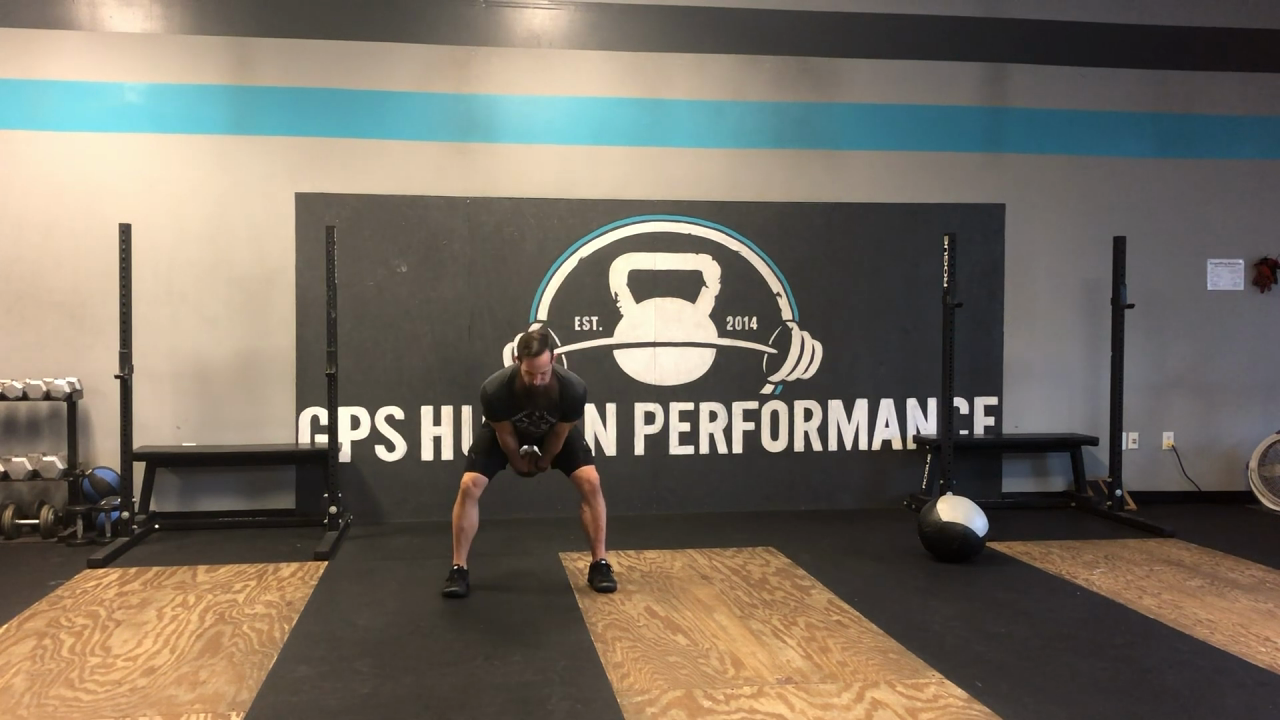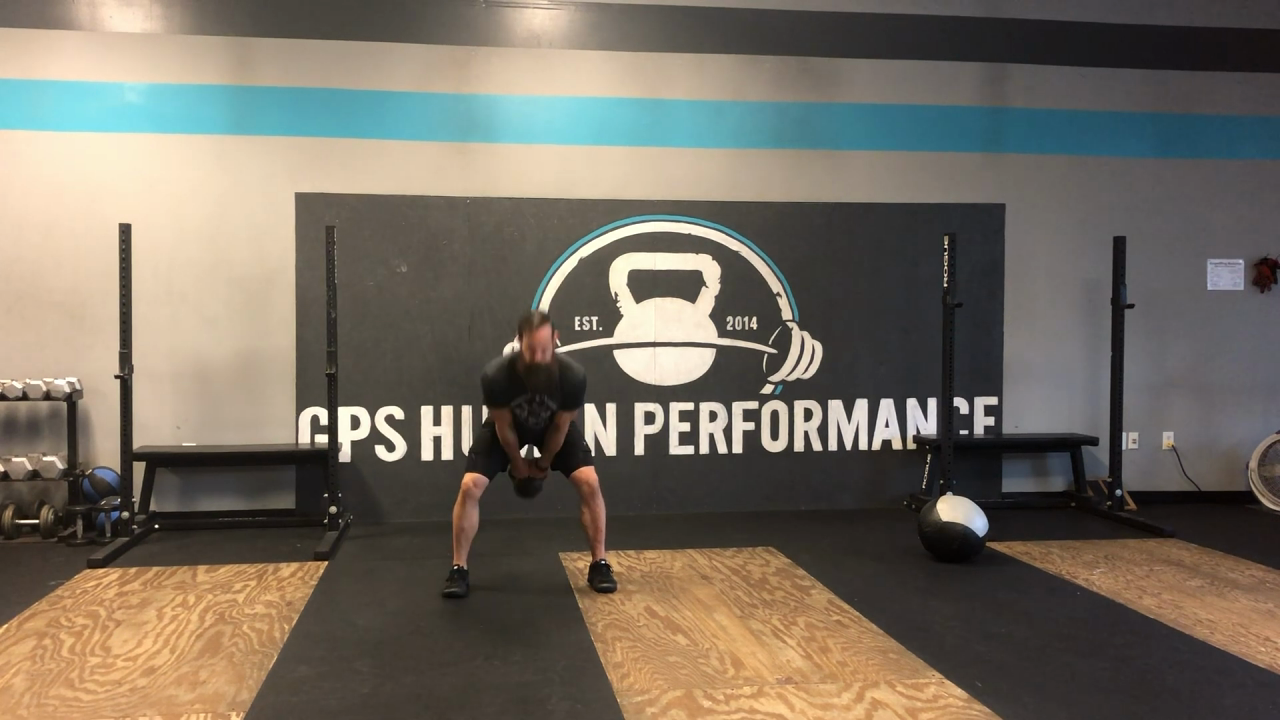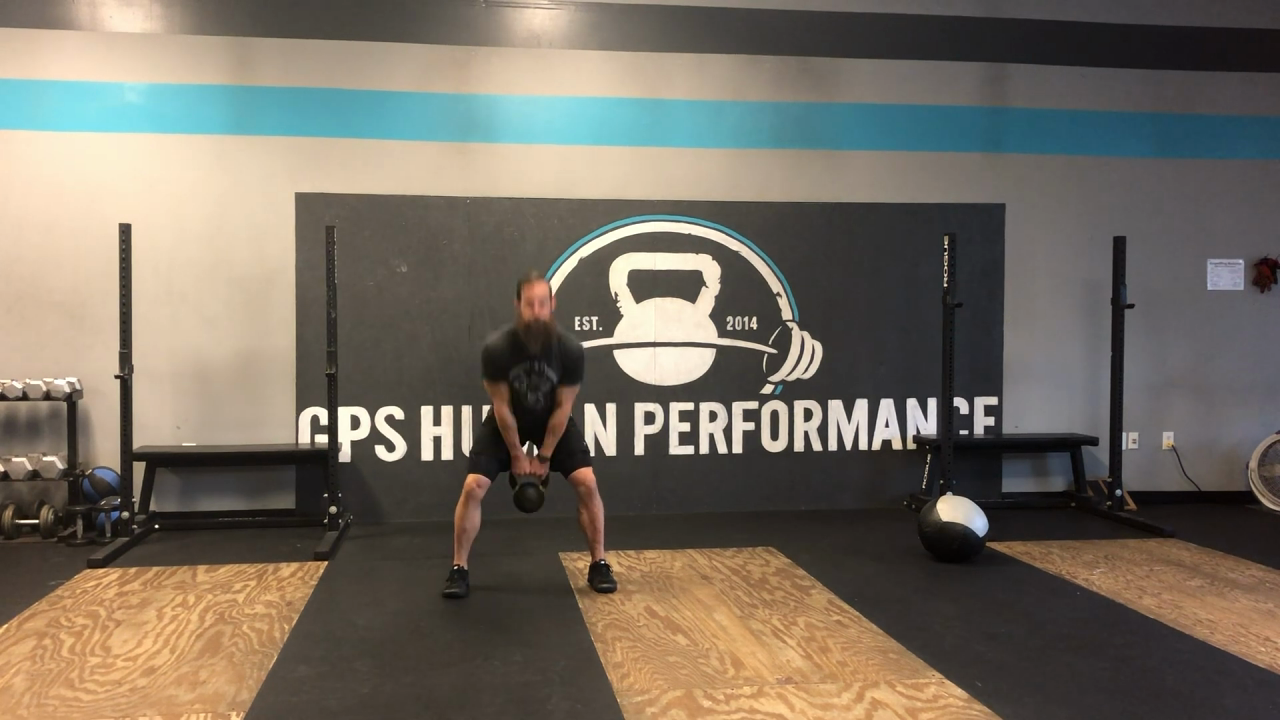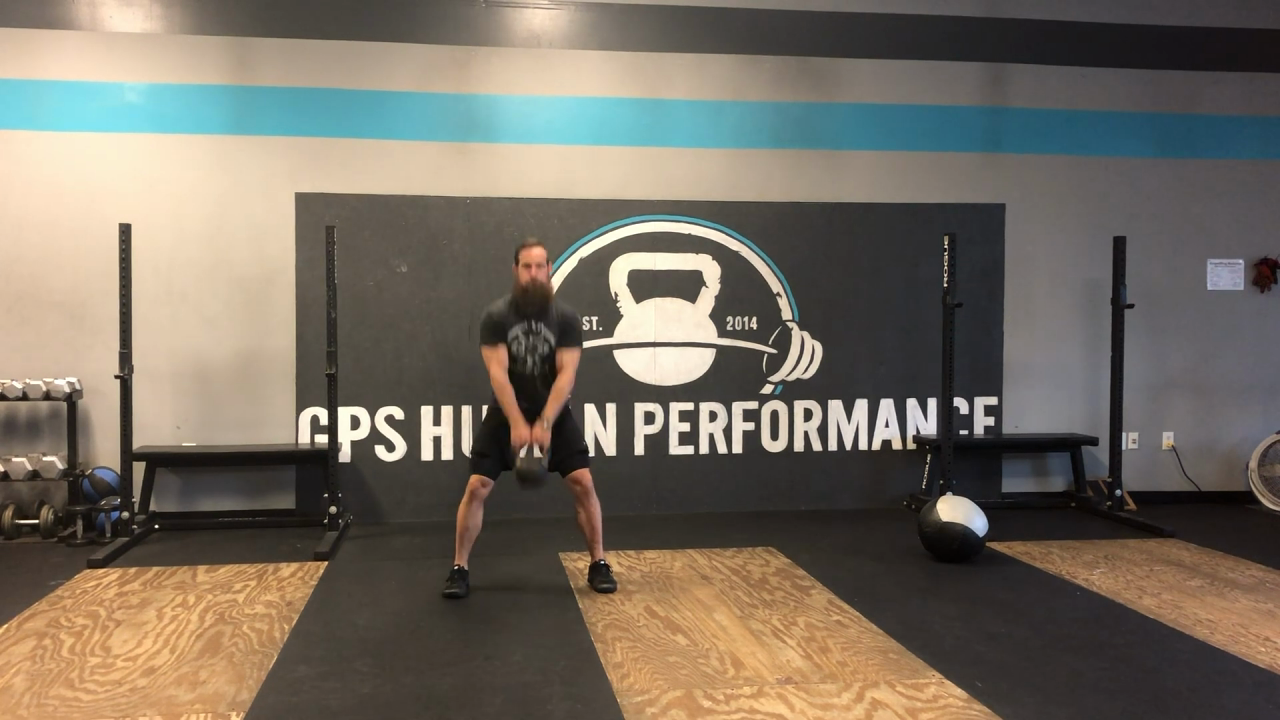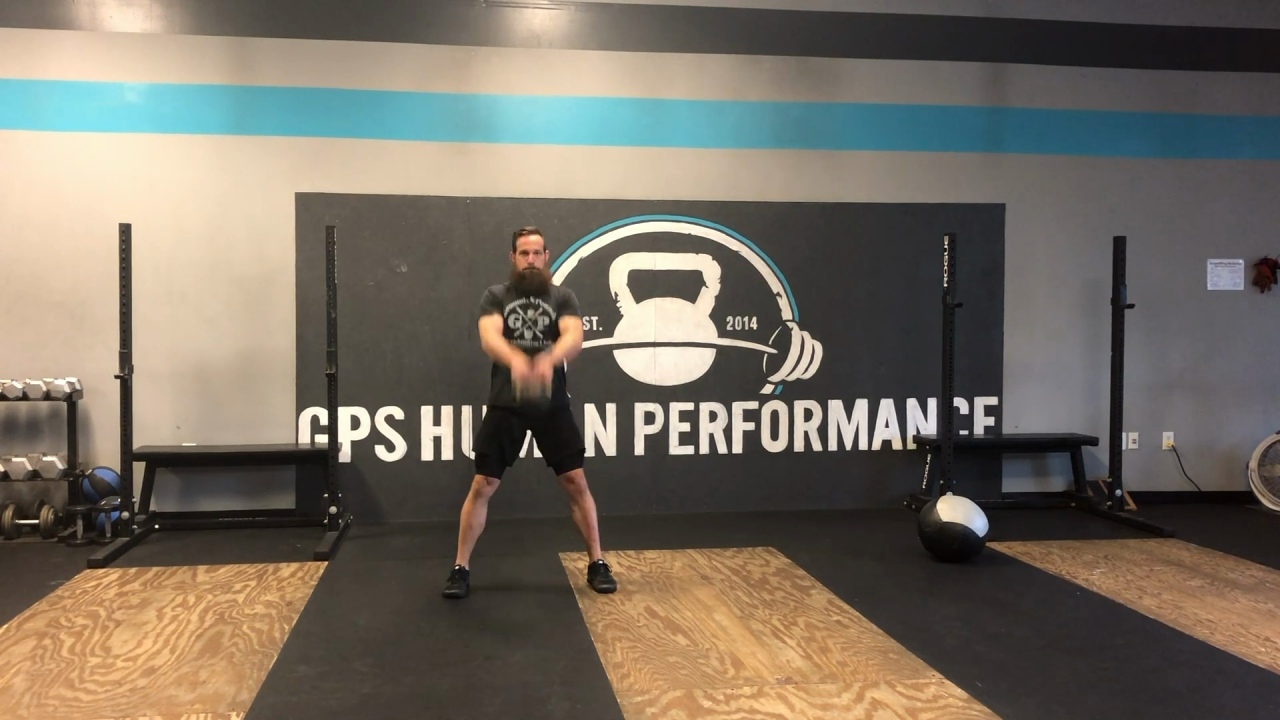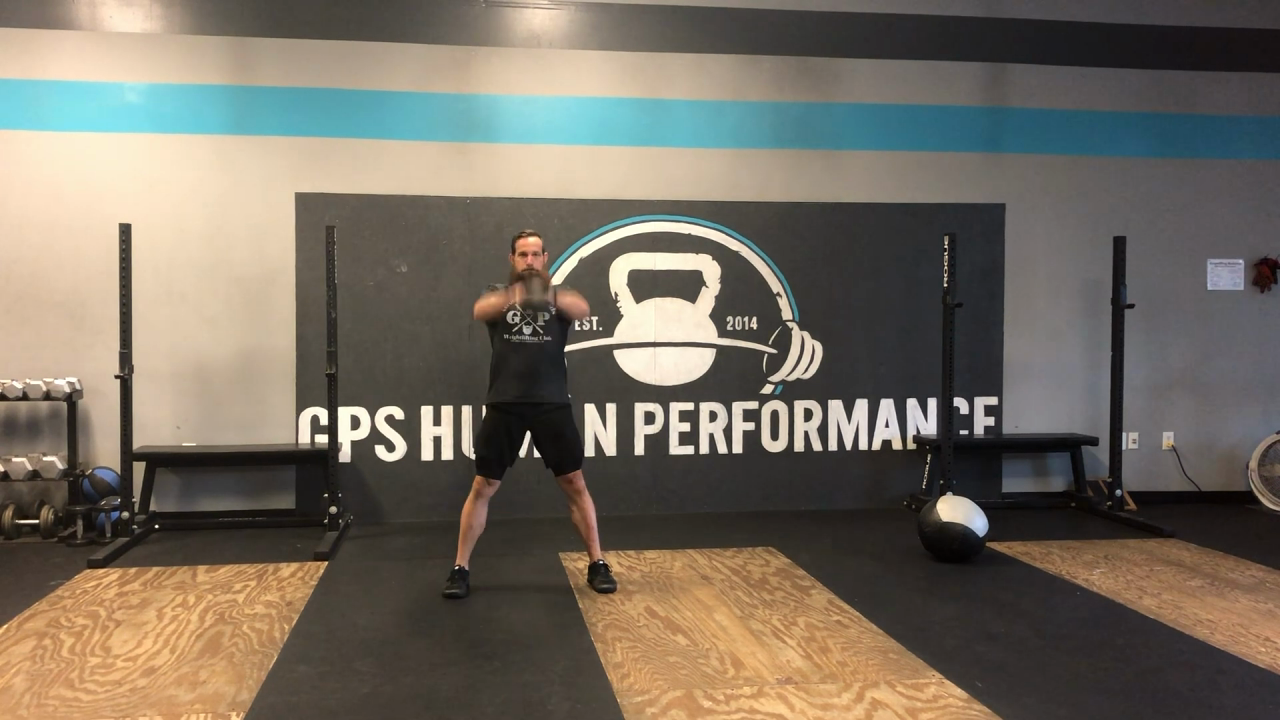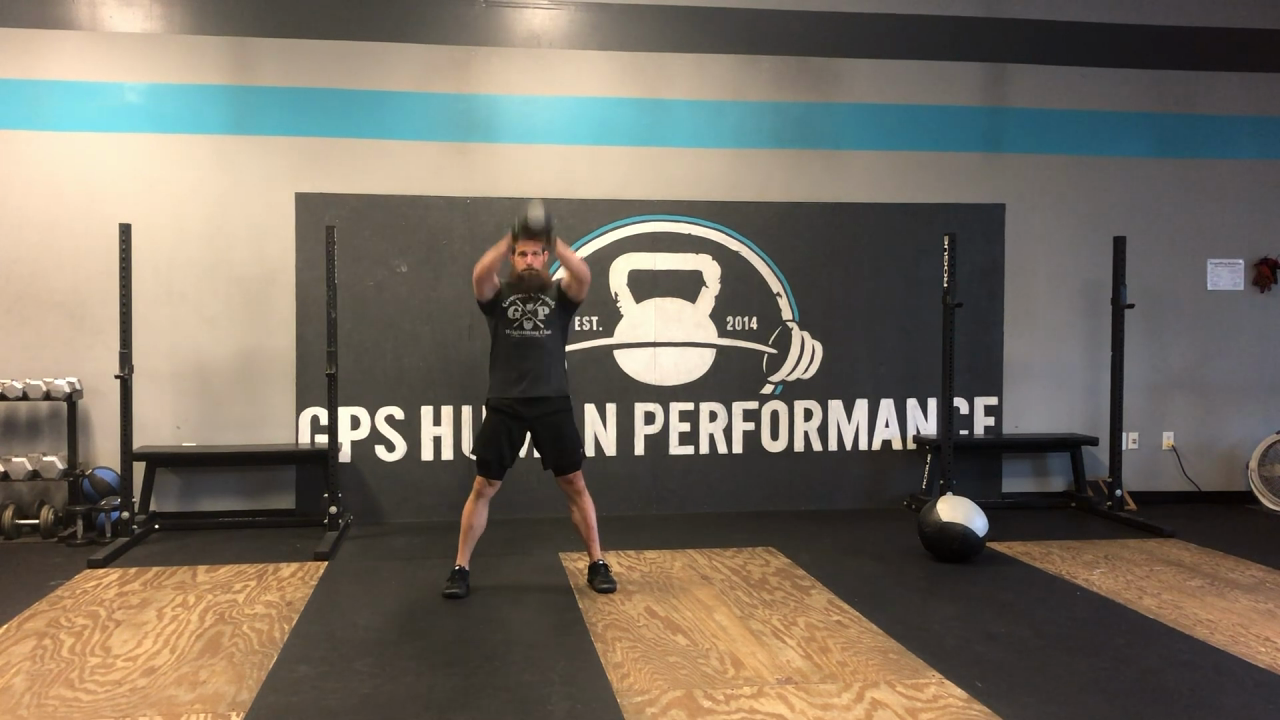
dt=0.1s
person 1, frame 1
left shoulder: (573, 389)
right shoulder: (495, 390)
left elbow: (560, 434)
right elbow: (506, 436)
left wrist: (543, 461)
right wrist: (519, 462)
left hip: (553, 431)
right hip: (506, 430)
left knee: (590, 482)
right knee: (470, 486)
left ankle: (600, 565)
right ankle: (458, 570)
person 1, frame 2
left shoulder: (572, 375)
right shoulder: (496, 375)
left elbow: (560, 428)
right elbow: (505, 428)
left wrist: (544, 464)
right wrist: (517, 463)
left hip: (553, 427)
right hip: (505, 426)
left knee: (589, 483)
right knee: (470, 486)
left ankle: (599, 564)
right ankle: (459, 569)
person 1, frame 3
left shoulder: (569, 349)
right shoulder: (496, 348)
left elbow: (563, 408)
right elbow: (502, 407)
left wrist: (545, 455)
right wrist: (517, 455)
left hip: (552, 425)
right hip: (508, 423)
left knee: (586, 483)
right knee: (473, 487)
left ankle: (599, 565)
right ankle: (459, 569)
person 1, frame 4
left shoulder: (565, 317)
right shoulder: (496, 315)
left elbow: (566, 375)
right elbow: (498, 373)
left wrist: (545, 424)
right wrist: (517, 423)
left hip: (554, 411)
right hip: (506, 411)
left knee: (583, 483)
right knee: (477, 487)
left ankle: (598, 564)
right ankle: (460, 568)
person 1, frame 5
left shoulder: (562, 296)
right shoulder: (497, 295)
left elbow: (574, 337)
right elbow: (489, 338)
left wrist: (549, 361)
right wrist: (514, 361)
left hip: (553, 404)
right hip: (505, 405)
left knee: (576, 483)
right knee: (483, 486)
left ankle: (597, 563)
right ankle: (461, 568)
person 1, frame 6
left shoulder: (559, 296)
right shoulder: (499, 295)
left elbow: (582, 309)
right elbow: (480, 310)
left wrist: (553, 296)
right wrist: (511, 295)
left hip: (552, 404)
right hip: (504, 405)
left knee: (575, 484)
right knee: (483, 487)
left ankle: (597, 564)
right ankle: (460, 569)
person 1, frame 7
left shoulder: (560, 296)
right shoulder: (498, 295)
left elbow: (584, 277)
right elbow: (480, 276)
left wrist: (553, 241)
right wrist: (510, 241)
left hip: (552, 403)
right hip: (505, 404)
left knee: (575, 485)
right knee: (484, 488)
left ankle: (598, 564)
right ankle: (460, 569)
